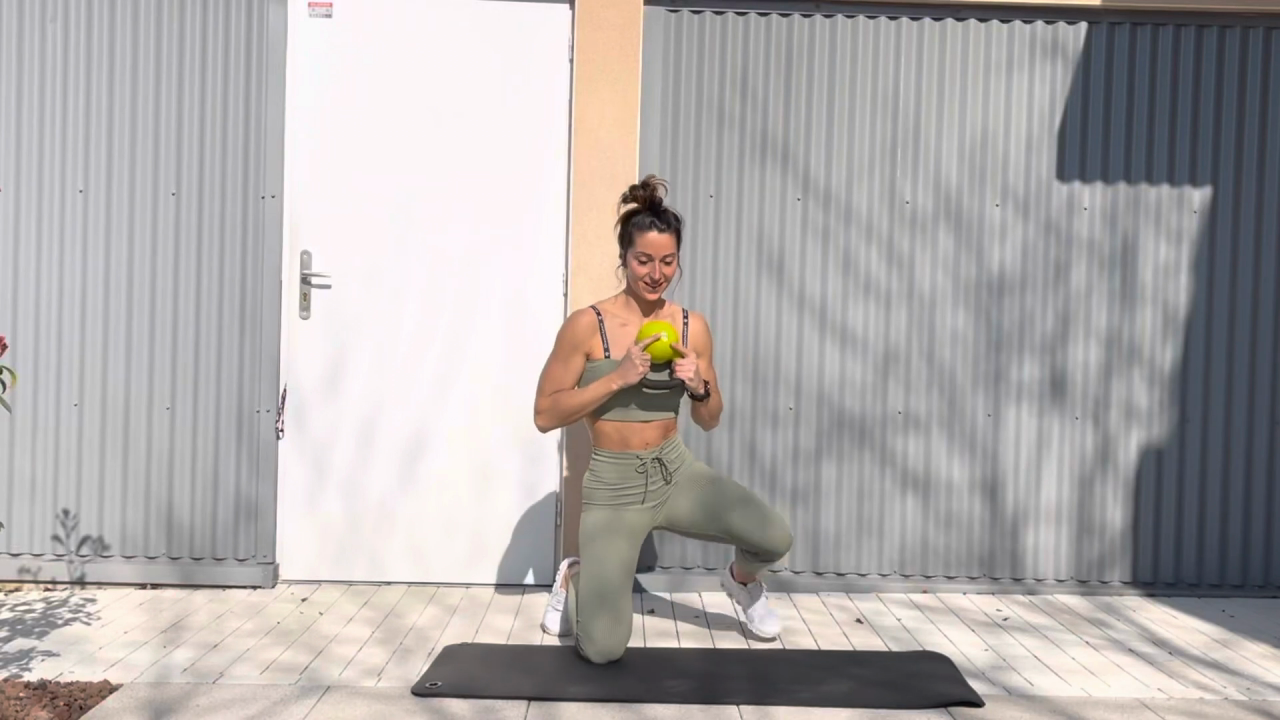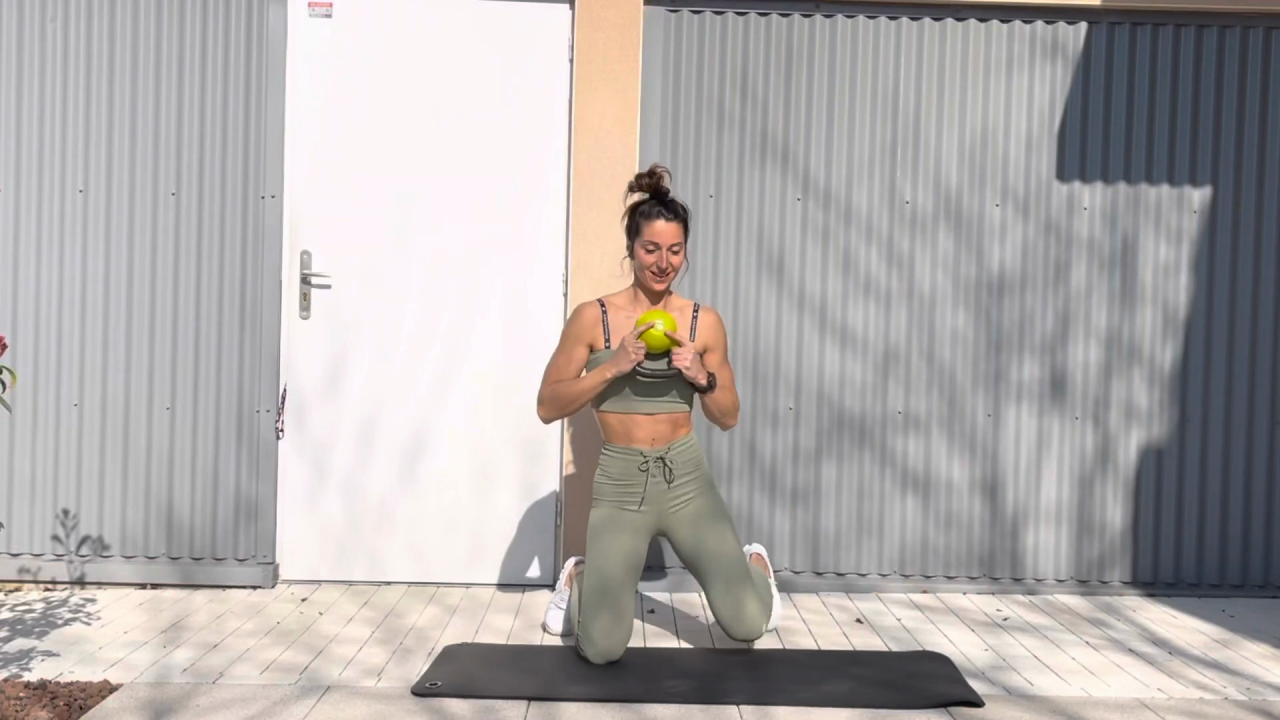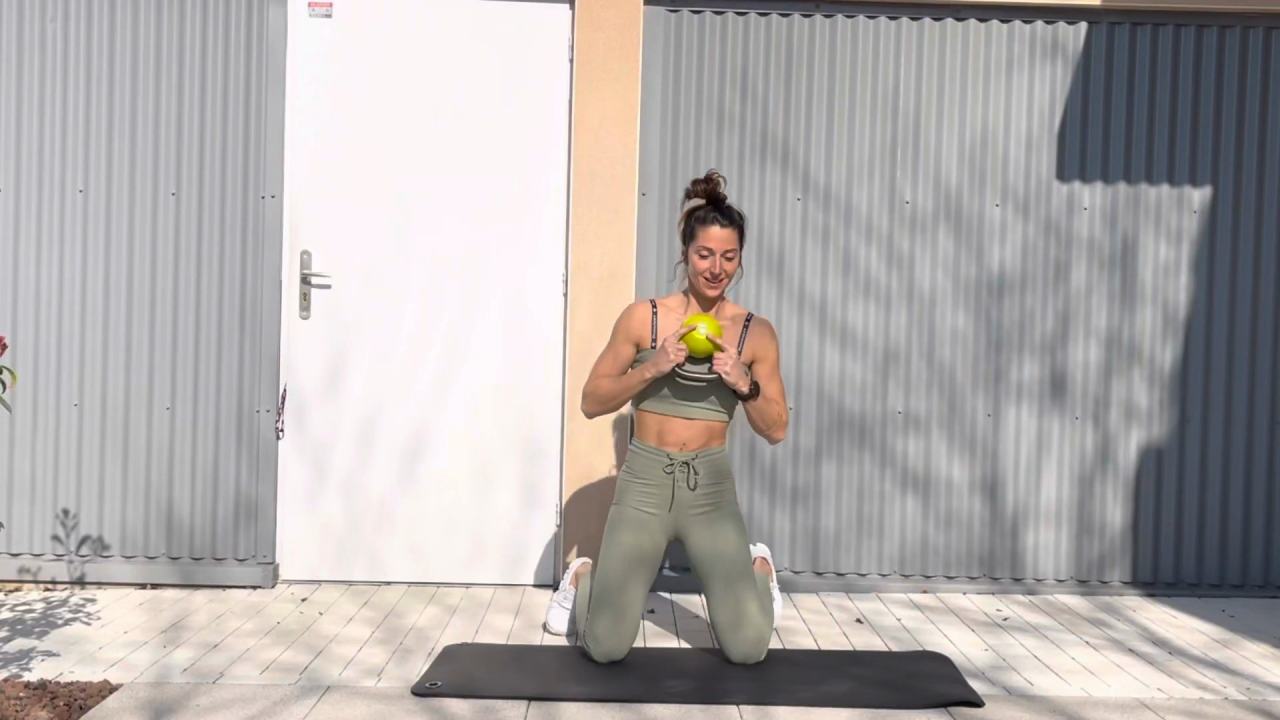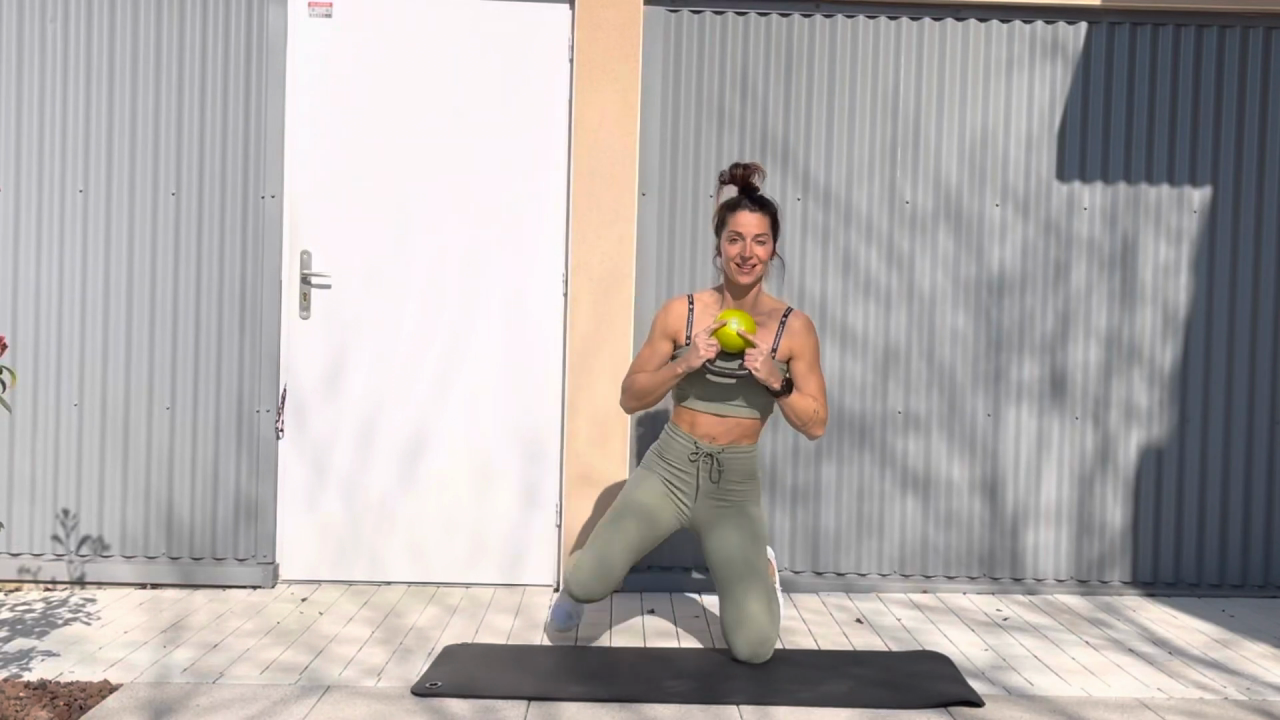
dt=0.2s
person 1, frame 1
left shoulder: (693, 327)
right shoulder: (586, 325)
left elbow: (709, 420)
right elbow: (545, 414)
left wrist: (699, 387)
right wrist: (617, 378)
left hip: (678, 474)
right hip: (613, 489)
left knee: (775, 536)
right knee: (602, 649)
left ankle: (742, 581)
right ankle: (574, 579)
person 1, frame 2
left shoulder: (704, 322)
right shoulder: (592, 317)
left elbow: (728, 418)
right elbow: (547, 407)
left wrist: (700, 377)
right wrist: (613, 367)
left hip: (687, 480)
right hip: (620, 488)
left knee: (747, 625)
right knee: (602, 649)
left ankle: (753, 565)
right ankle: (576, 580)
person 1, frame 3
left shoulder: (756, 331)
right shoulder: (641, 317)
left elbow: (775, 430)
right elbow: (591, 403)
left wrist: (743, 384)
right wrist: (652, 367)
left hip: (710, 491)
right hip: (644, 485)
left knee: (748, 648)
right knee: (606, 648)
left ankle: (759, 570)
right ankle: (582, 579)
person 1, frame 4
left shoulder: (794, 327)
right shoulder: (680, 312)
left elbow: (815, 425)
right elbow: (630, 398)
left wrist: (777, 380)
right wrist: (684, 364)
left hip: (735, 486)
right hip: (670, 469)
left knee: (754, 649)
right knee: (588, 583)
left ankle: (762, 570)
right ankle: (579, 579)
